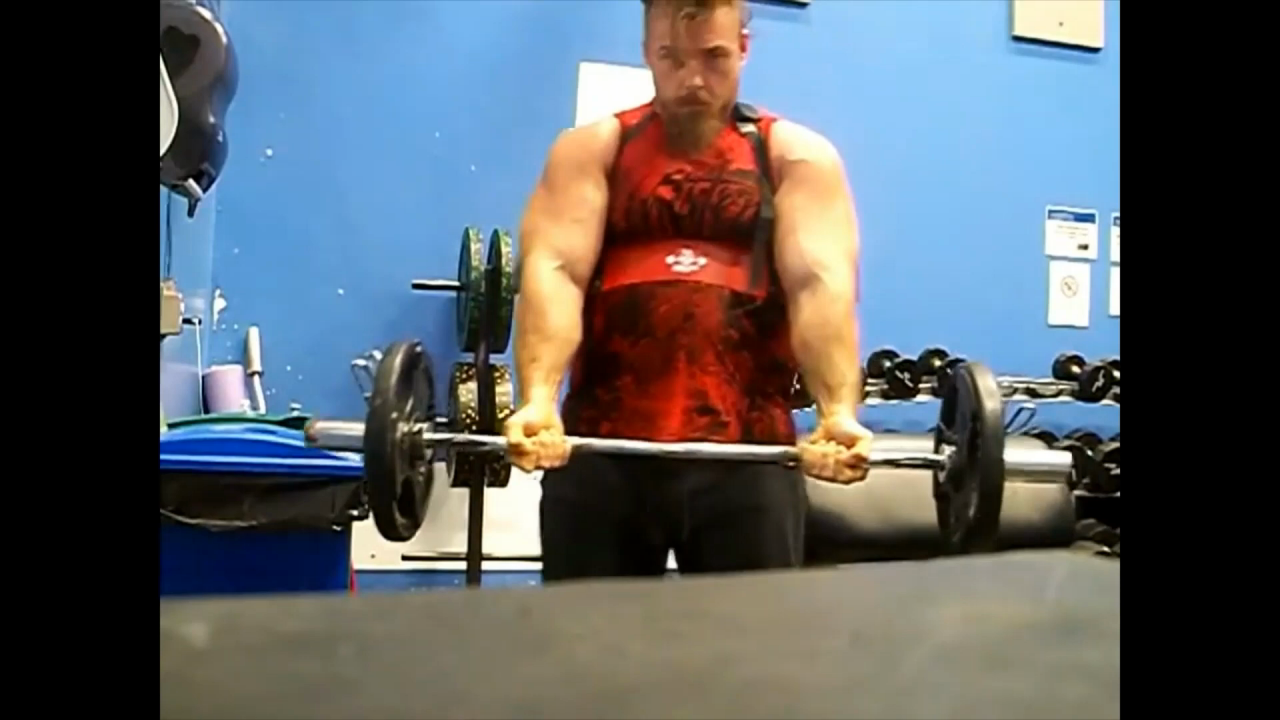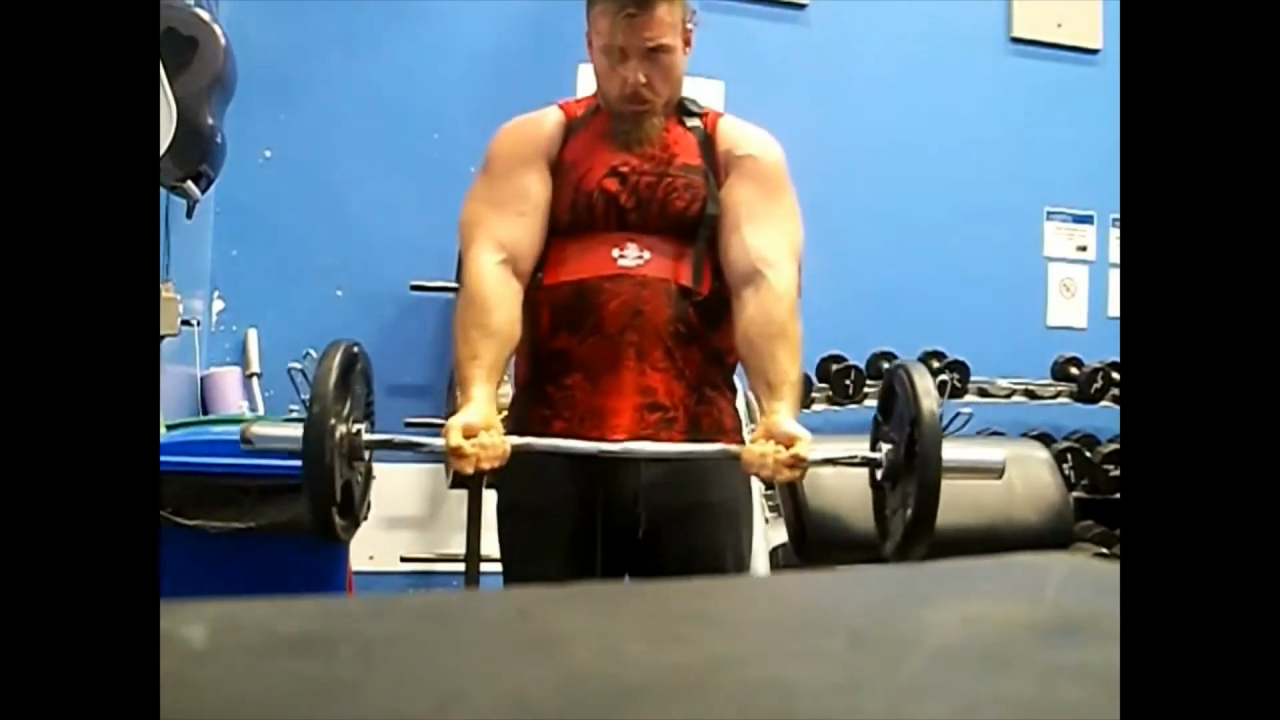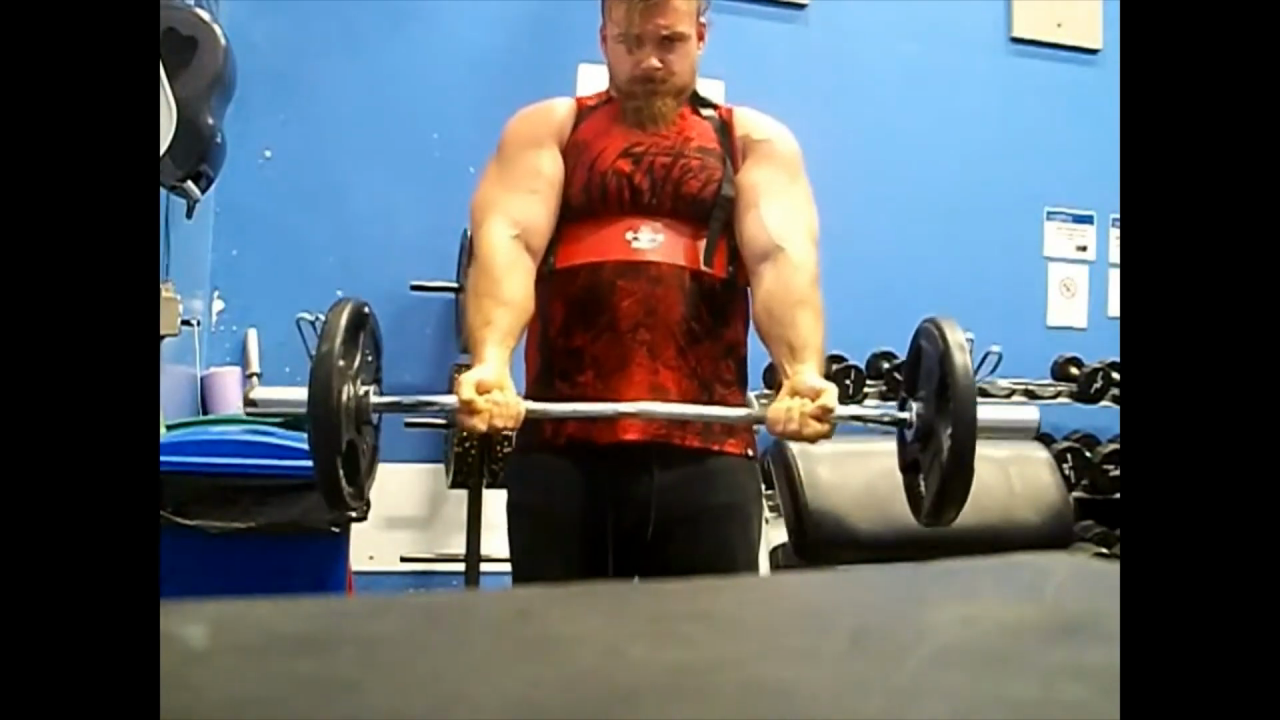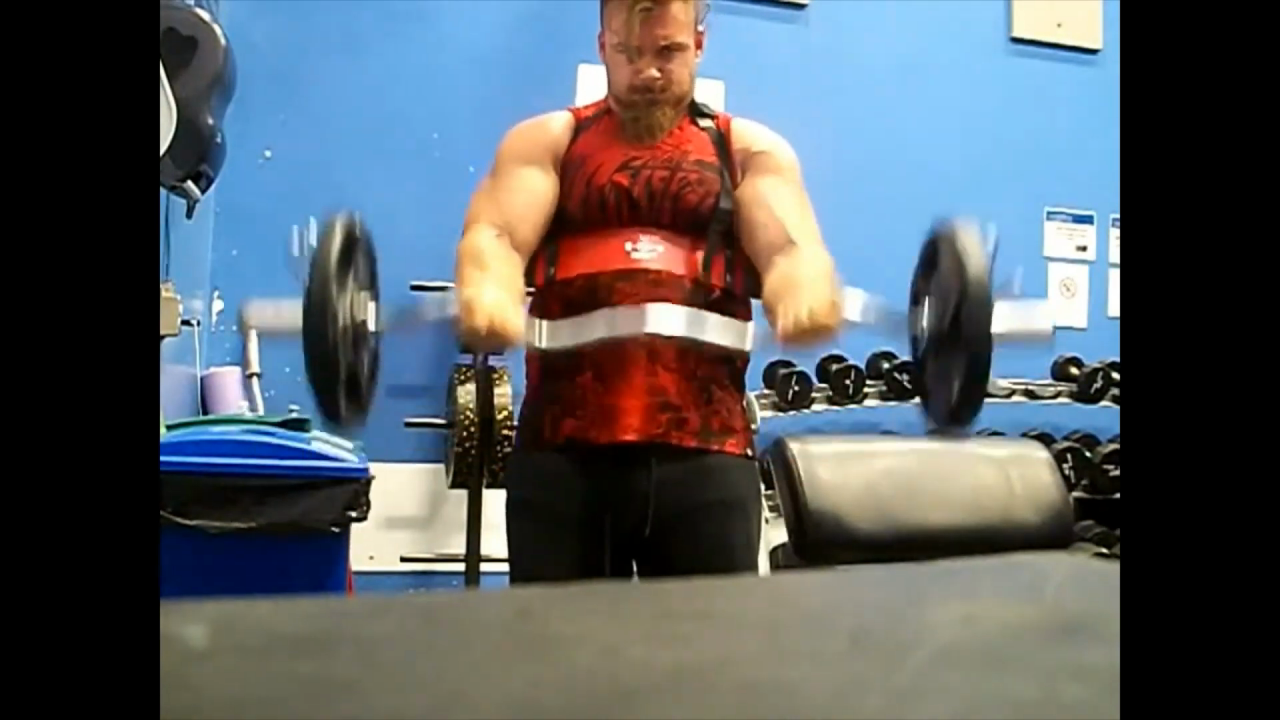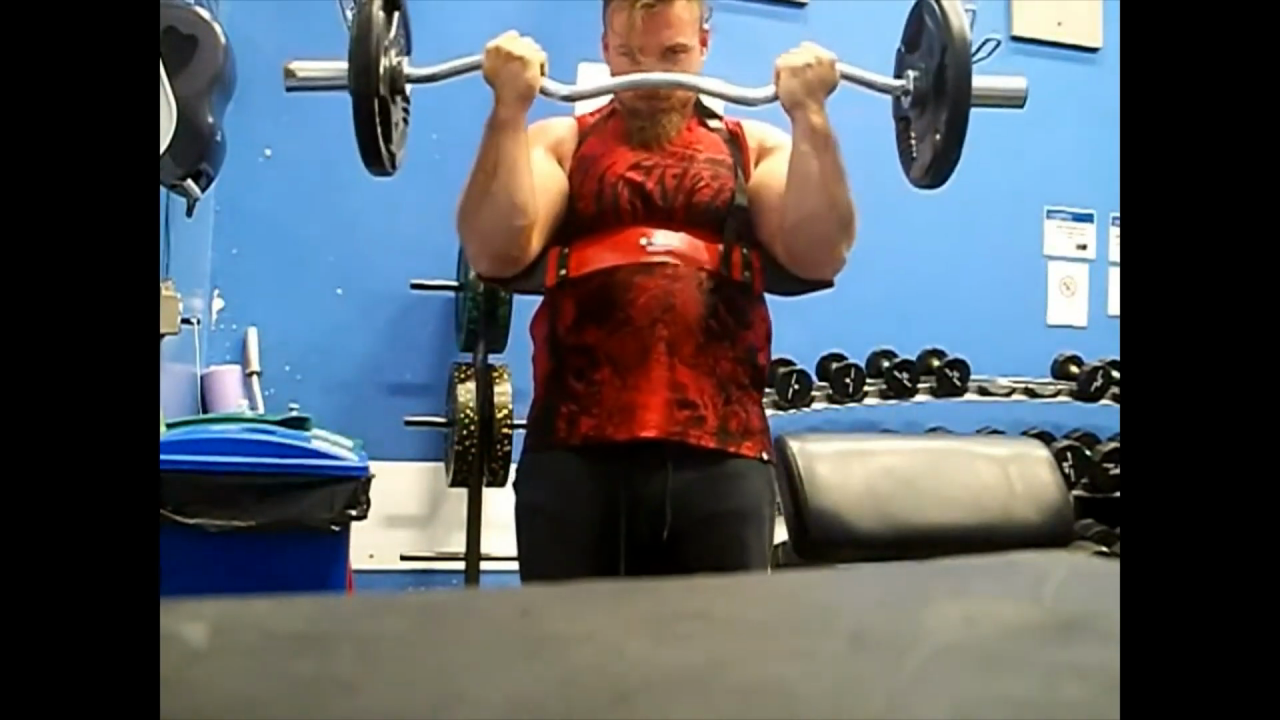
dt=0.7s
person 1, frame 1
left shoulder: (797, 155)
right shoulder: (592, 149)
left elbow: (821, 284)
right elbow: (554, 272)
left wrist: (839, 412)
right wrist: (537, 400)
left hip: (746, 453)
right hip: (603, 448)
person 1, frame 2
left shoulder: (741, 150)
right shoulder: (534, 141)
left elbow: (765, 280)
right elbow: (495, 265)
left wrist: (779, 411)
right wrist: (478, 398)
left hip: (695, 451)
right hip: (553, 447)
person 1, frame 3
left shoulder: (755, 139)
right shoulder: (546, 128)
left elbow: (782, 257)
right elbow: (506, 242)
left wrist: (803, 374)
right wrist: (490, 363)
left hip: (706, 450)
right hip: (564, 443)
person 1, frame 4
left shoulder: (750, 149)
right shoulder: (547, 141)
left elbow: (791, 250)
right elbow: (494, 236)
left wrist: (808, 294)
right wrist: (488, 292)
left hip: (705, 447)
right hip: (564, 446)
person 1, frame 5
left shoulder: (758, 147)
right shoulder: (556, 143)
left elbow: (820, 256)
right elbow: (495, 253)
left wrist: (809, 112)
right wrist: (508, 106)
left hip: (720, 452)
right hip: (576, 448)
